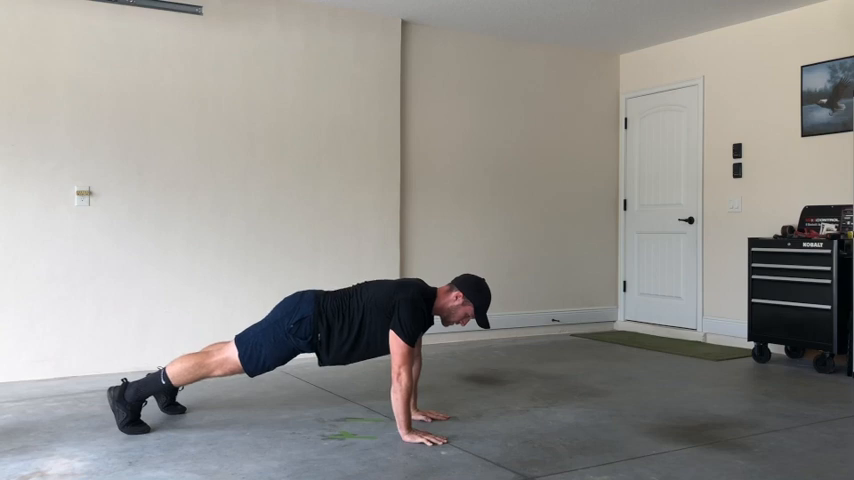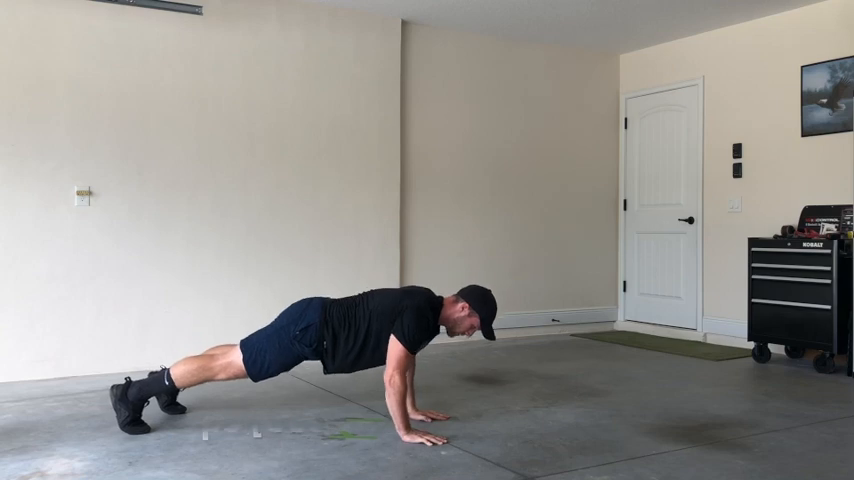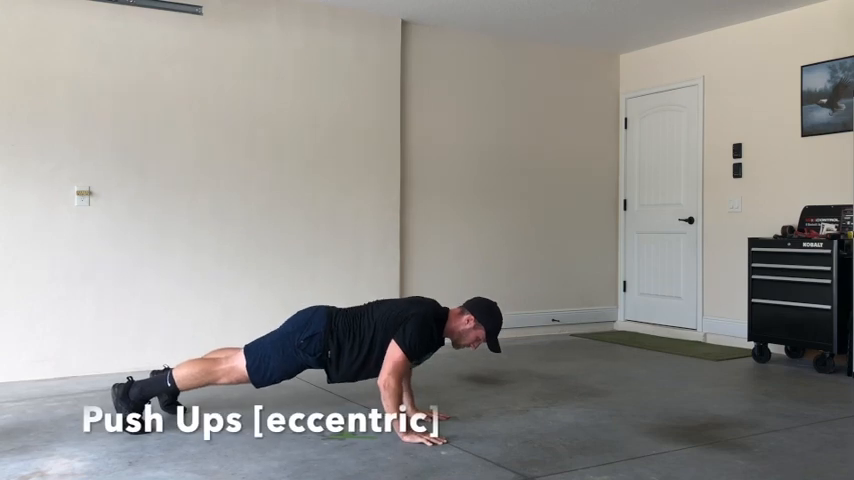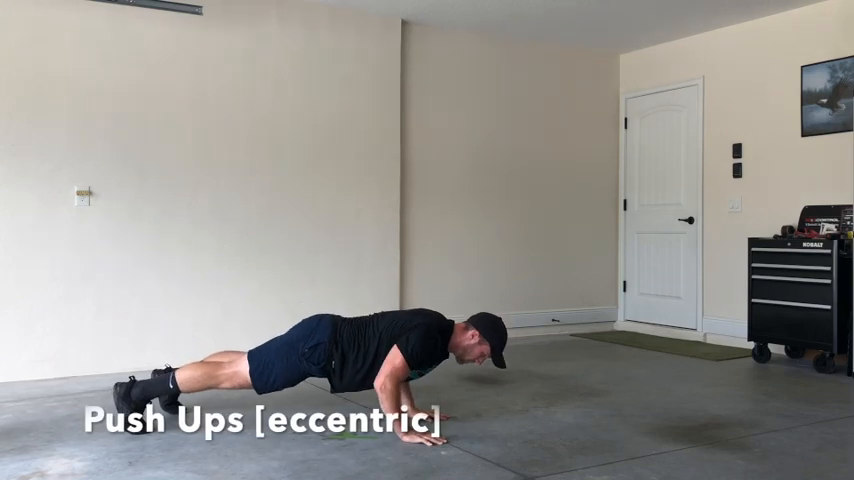
dt=0.4s
person 1, frame 1
left shoulder: (419, 300)
right shoulder: (413, 306)
left elbow: (413, 358)
right elbow: (400, 373)
left wrist: (414, 409)
right wrist: (405, 431)
left hip: (308, 319)
right hip: (304, 322)
left knee: (230, 353)
right knee: (222, 362)
left ankle: (164, 387)
right ankle: (130, 394)
person 1, frame 2
left shoulder: (425, 308)
right shoulder: (419, 315)
left elbow: (405, 358)
right elbow: (393, 376)
left wrist: (412, 408)
right wrist: (405, 431)
left hip: (315, 326)
right hip: (310, 329)
left knee: (236, 355)
right knee: (226, 365)
left ankle: (163, 385)
right ankle: (133, 392)
person 1, frame 3
left shoulder: (429, 318)
right shoulder: (424, 325)
left elbow: (400, 360)
right elbow: (387, 378)
left wrist: (412, 409)
right wrist: (403, 431)
left hip: (320, 333)
right hip: (315, 337)
left knee: (240, 359)
right knee: (228, 370)
left ankle: (165, 381)
right ankle: (135, 391)
person 1, frame 4
left shoulder: (435, 331)
right shoulder: (429, 337)
left elbow: (398, 363)
right elbow: (384, 381)
left wrist: (411, 408)
right wrist: (403, 431)
left hip: (325, 340)
right hip: (319, 345)
left knee: (242, 362)
right knee: (231, 375)
left ankle: (168, 379)
right ankle: (137, 391)
